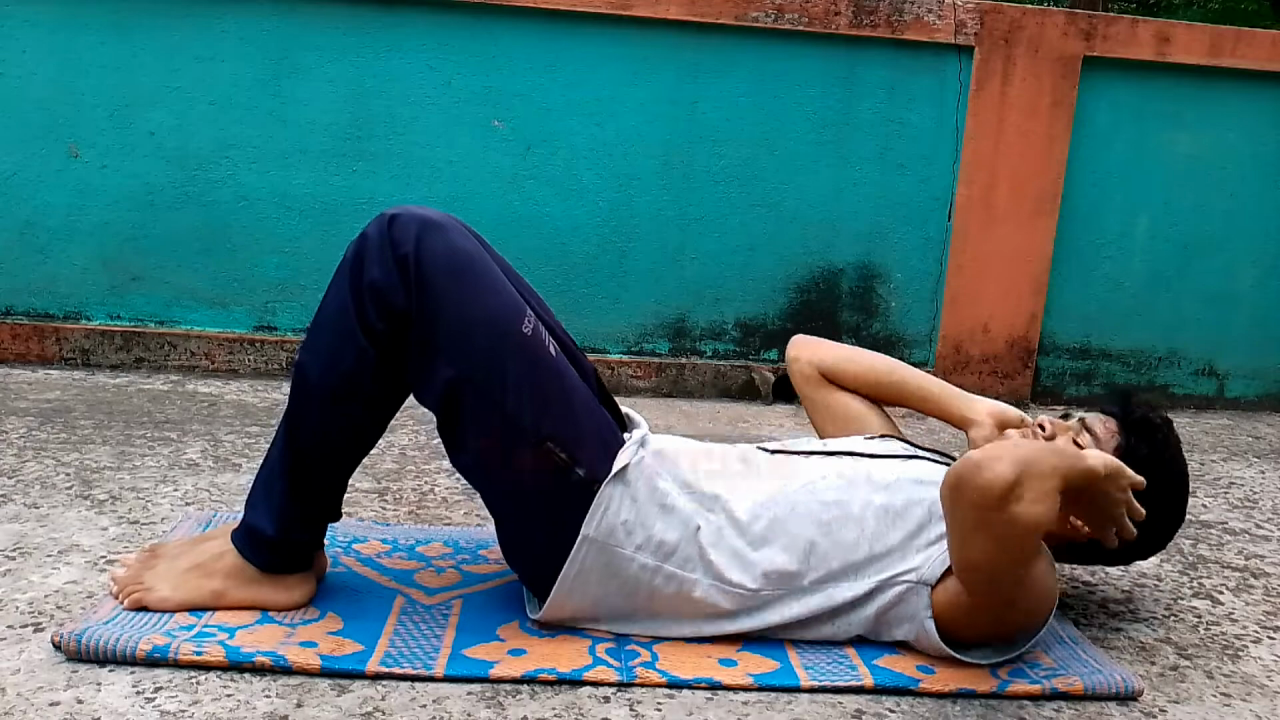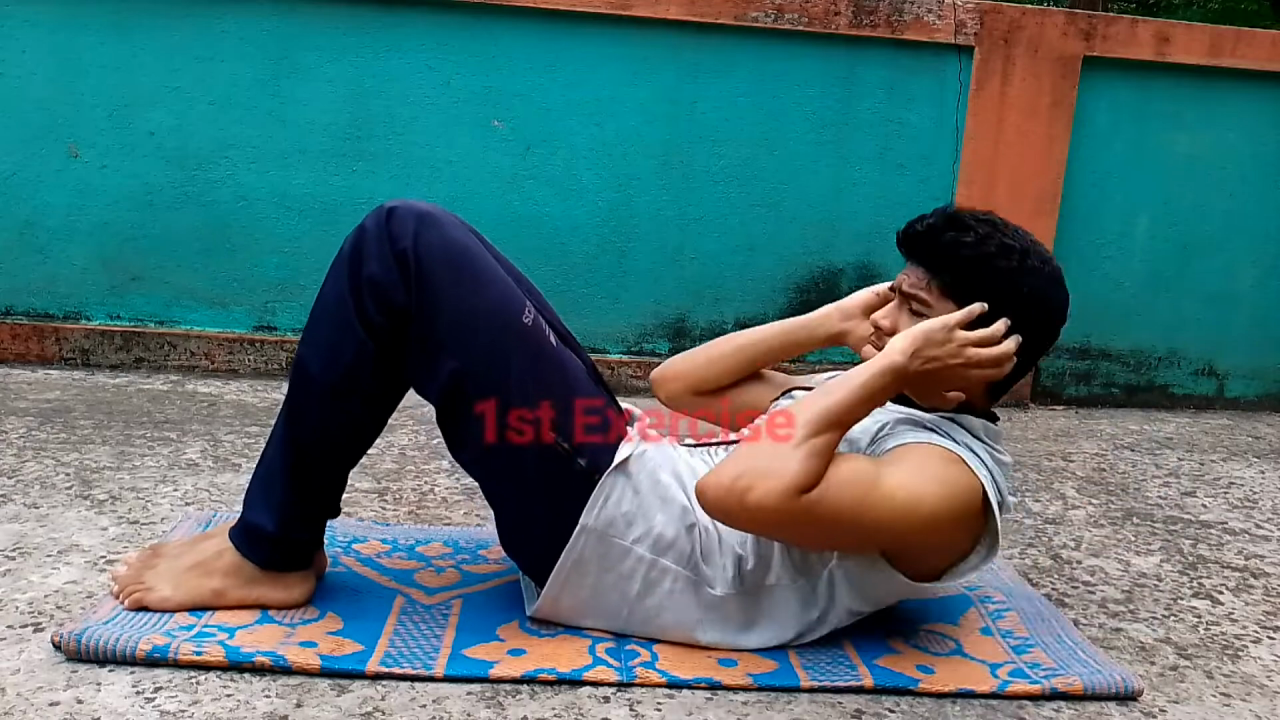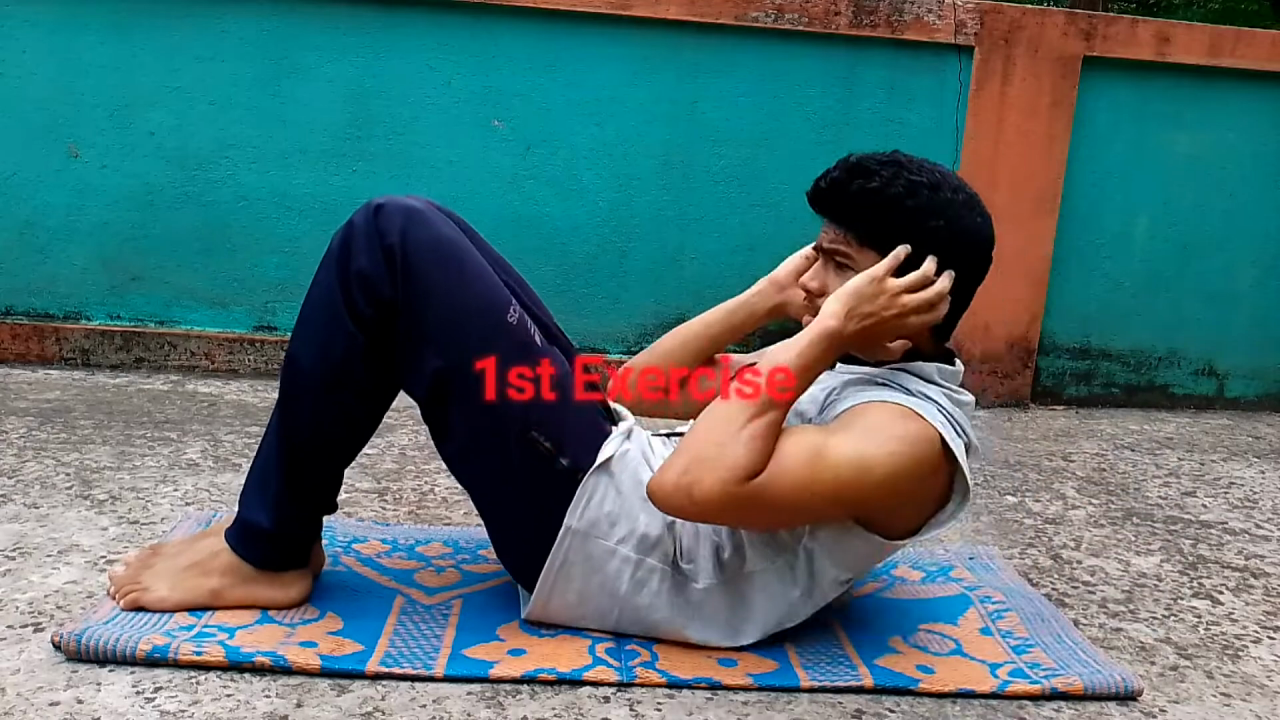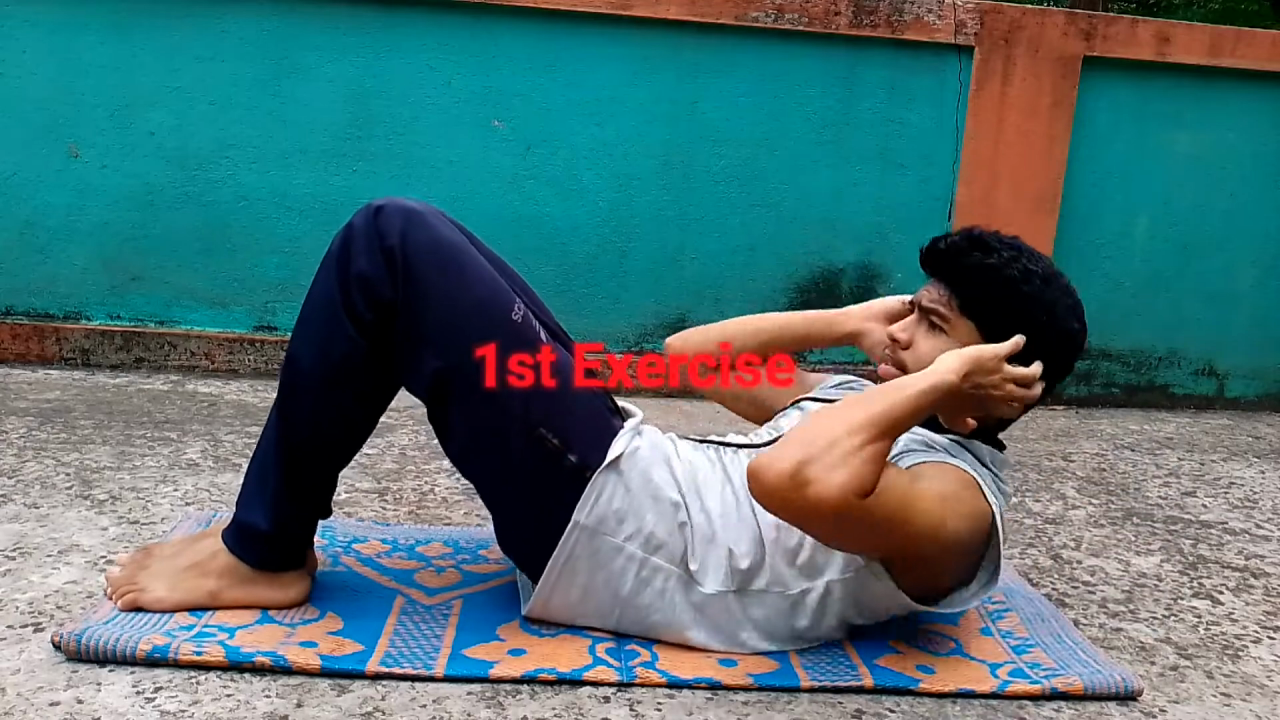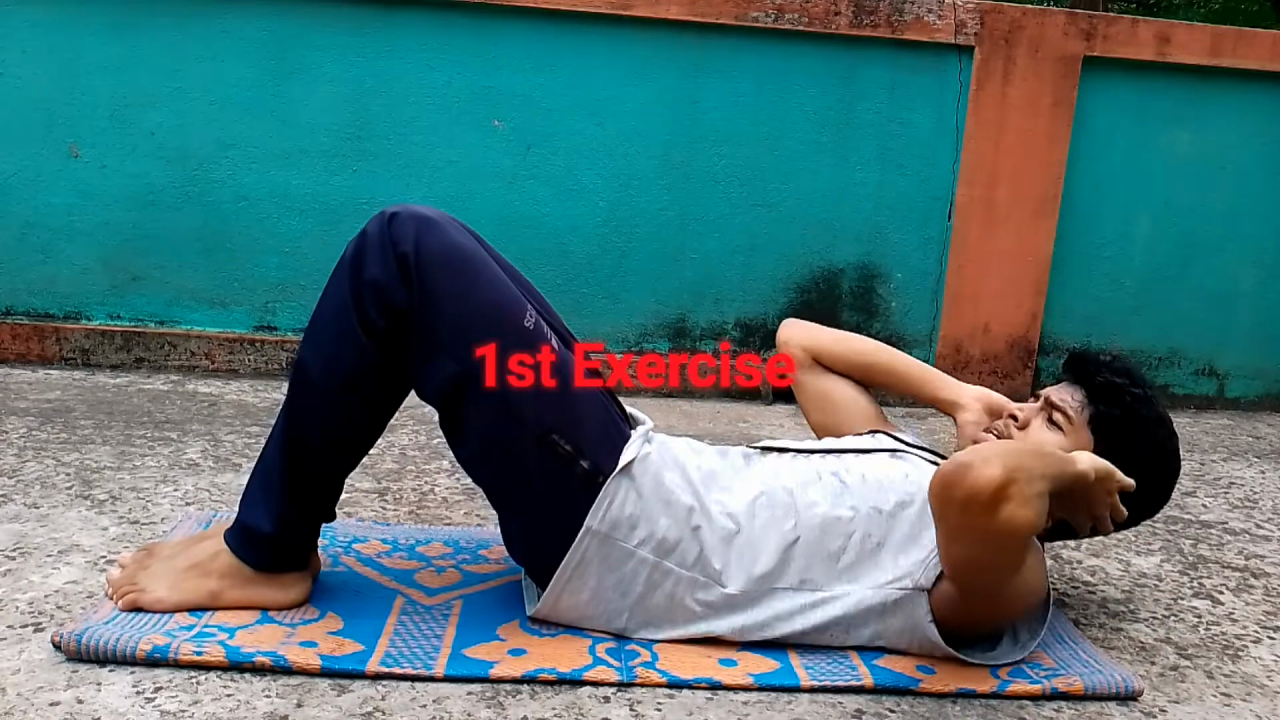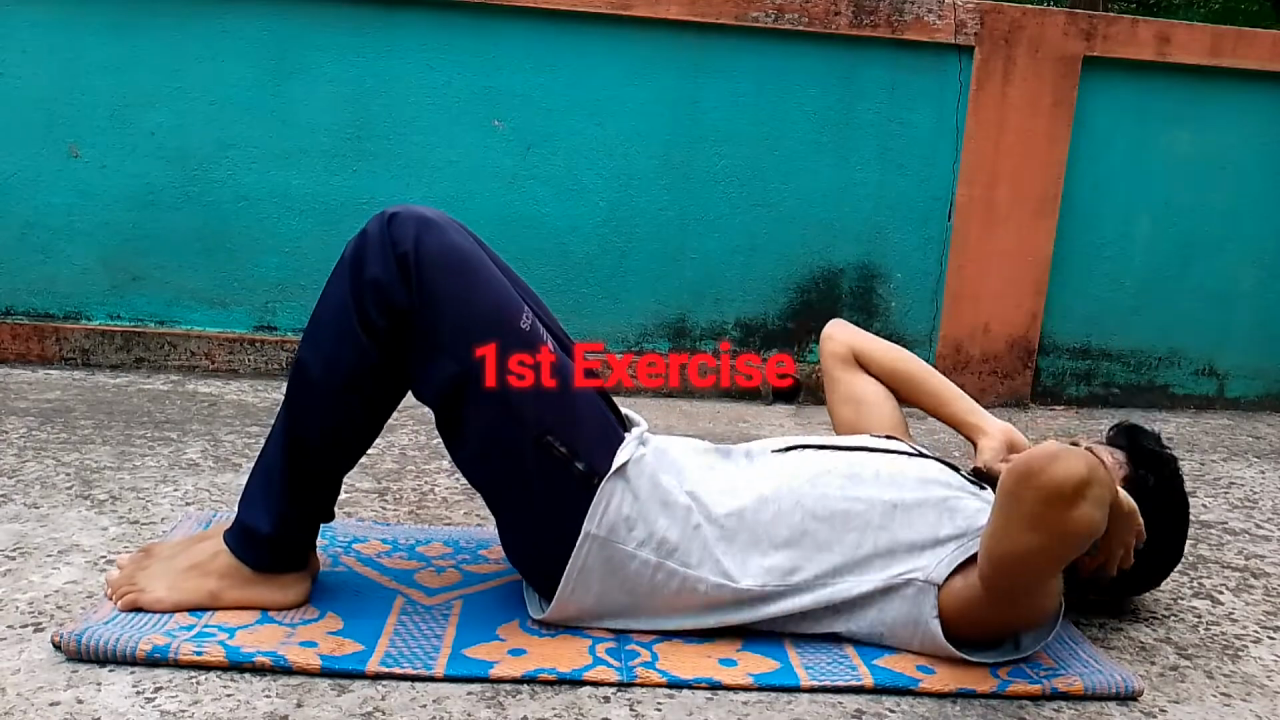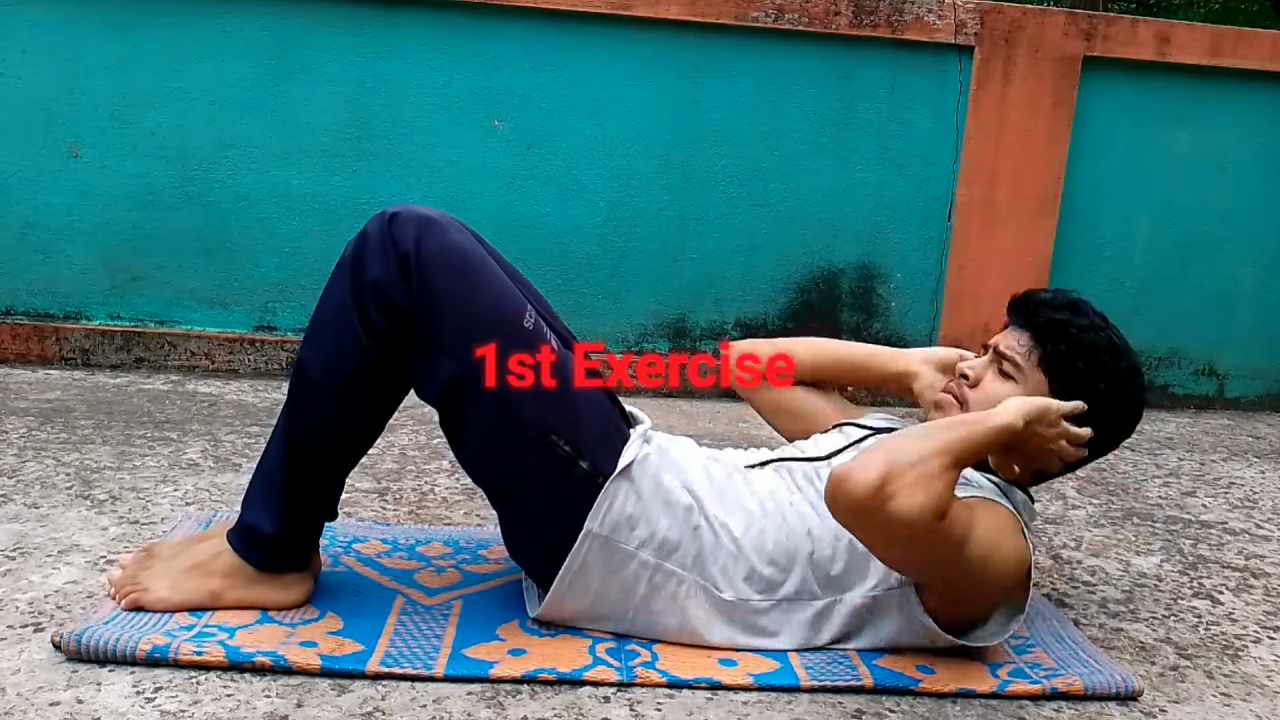
dt=0.3s
person 1, frame 1
left shoulder: (1007, 582)
right shoulder: (911, 453)
left elbow: (992, 484)
right elbow: (807, 354)
left wrist: (1047, 468)
right wrist: (968, 408)
left hip: (610, 536)
right hip: (636, 483)
left knee: (410, 251)
right knee: (415, 250)
left ankle: (271, 557)
right ankle: (282, 538)
person 1, frame 2
left shoulder: (947, 488)
right shoulder: (877, 410)
left elbow: (739, 493)
right elbow: (676, 379)
left wrist: (885, 366)
right wrist: (830, 324)
left hip: (603, 535)
right hip: (624, 476)
left knee: (407, 245)
right knee: (416, 240)
left ankle: (270, 555)
right ankle: (286, 535)
person 1, frame 3
left shoulder: (909, 439)
right shoulder: (848, 372)
left elbow: (691, 484)
right elbow: (646, 378)
left wrist: (826, 329)
right wrist: (773, 295)
left hip: (597, 538)
right hip: (612, 479)
left knee: (390, 241)
right knee: (407, 239)
left ankle: (265, 554)
right ankle: (277, 534)
person 1, frame 4
left shoulder: (956, 507)
right shoulder: (882, 415)
left elbow: (784, 480)
right elbow: (687, 349)
left wrist: (931, 384)
right wrist: (853, 324)
left hip: (605, 534)
right hip: (631, 475)
left knee: (391, 244)
right knee: (404, 242)
left ankle: (265, 554)
right ankle: (272, 533)
person 1, frame 5
left shoulder: (996, 585)
right shoulder: (905, 459)
left elbow: (985, 482)
right elbow: (799, 340)
left wrist: (1066, 470)
right wrist: (957, 395)
left hip: (614, 529)
right hip: (637, 478)
left knee: (409, 250)
right knee: (414, 248)
left ankle: (265, 555)
right ankle: (276, 531)
person 1, frame 6
left shoulder: (1005, 597)
right shoulder: (929, 481)
left elbow: (1050, 481)
right elbow: (840, 341)
left wrist: (1095, 494)
right wrist: (981, 423)
left hip: (609, 530)
right hip: (641, 473)
left knee: (407, 252)
right knee: (410, 252)
left ankle: (265, 556)
right ankle: (273, 532)
person 1, frame 7
left shoulder: (988, 546)
right shoulder: (920, 446)
left elbow: (858, 496)
right elbow: (748, 359)
left wrist: (992, 431)
right wrist: (916, 372)
left hip: (617, 536)
right hip: (642, 491)
left knee: (406, 250)
right knee: (412, 253)
left ankle: (266, 556)
right ankle: (280, 532)
